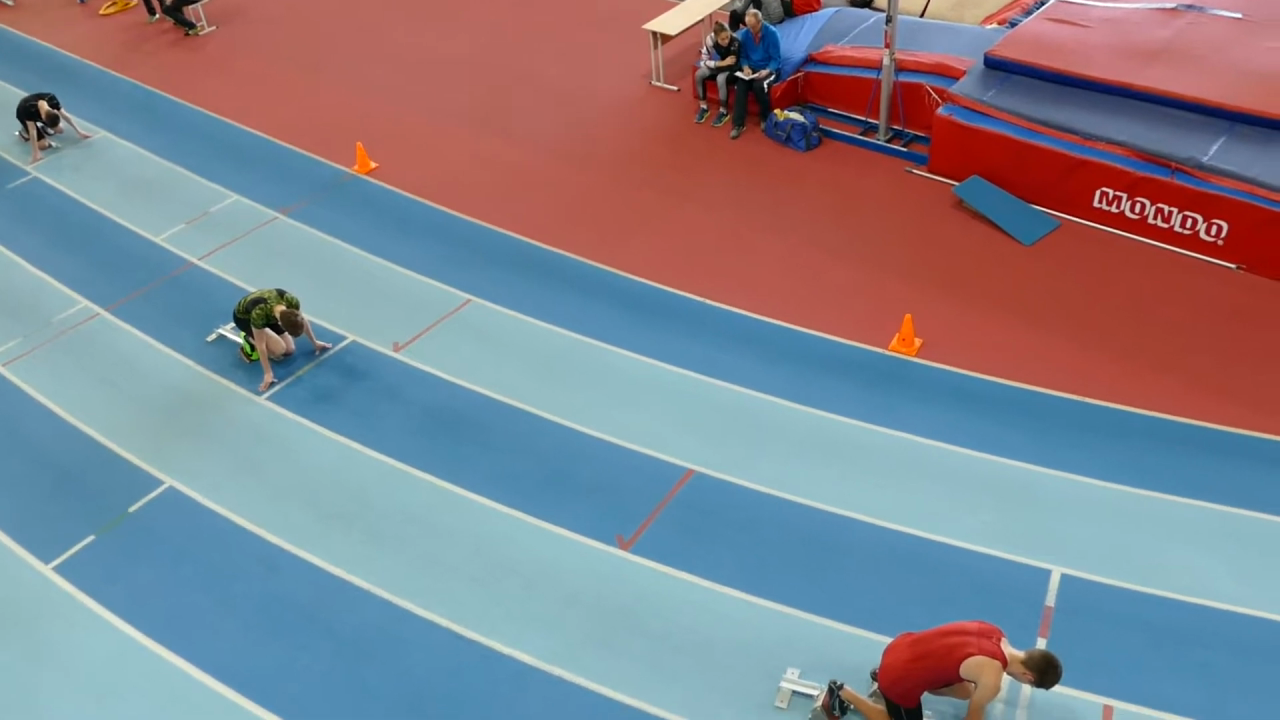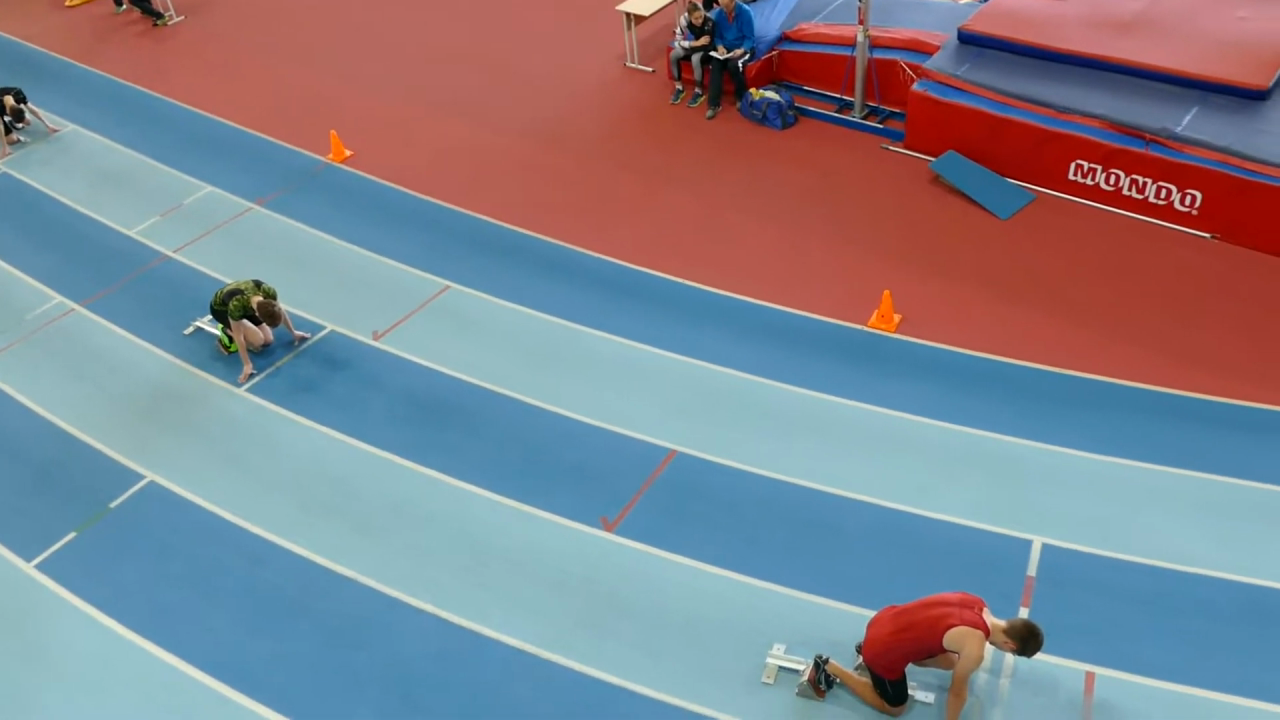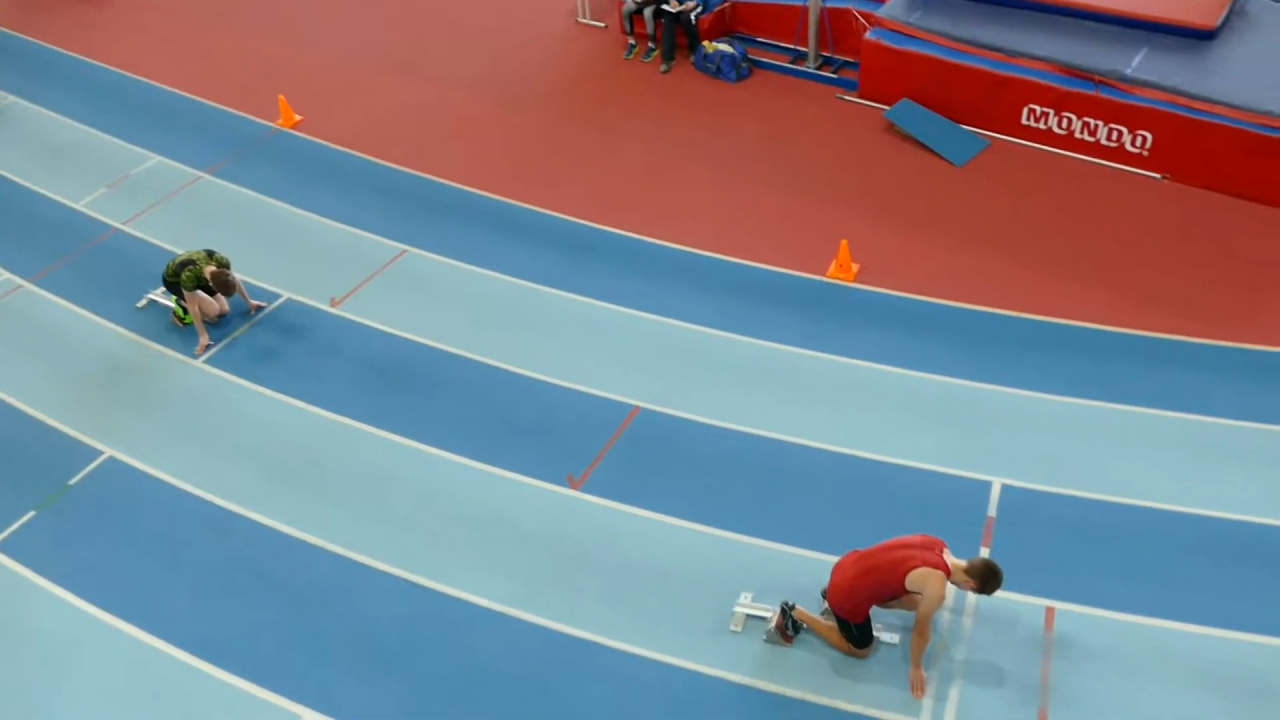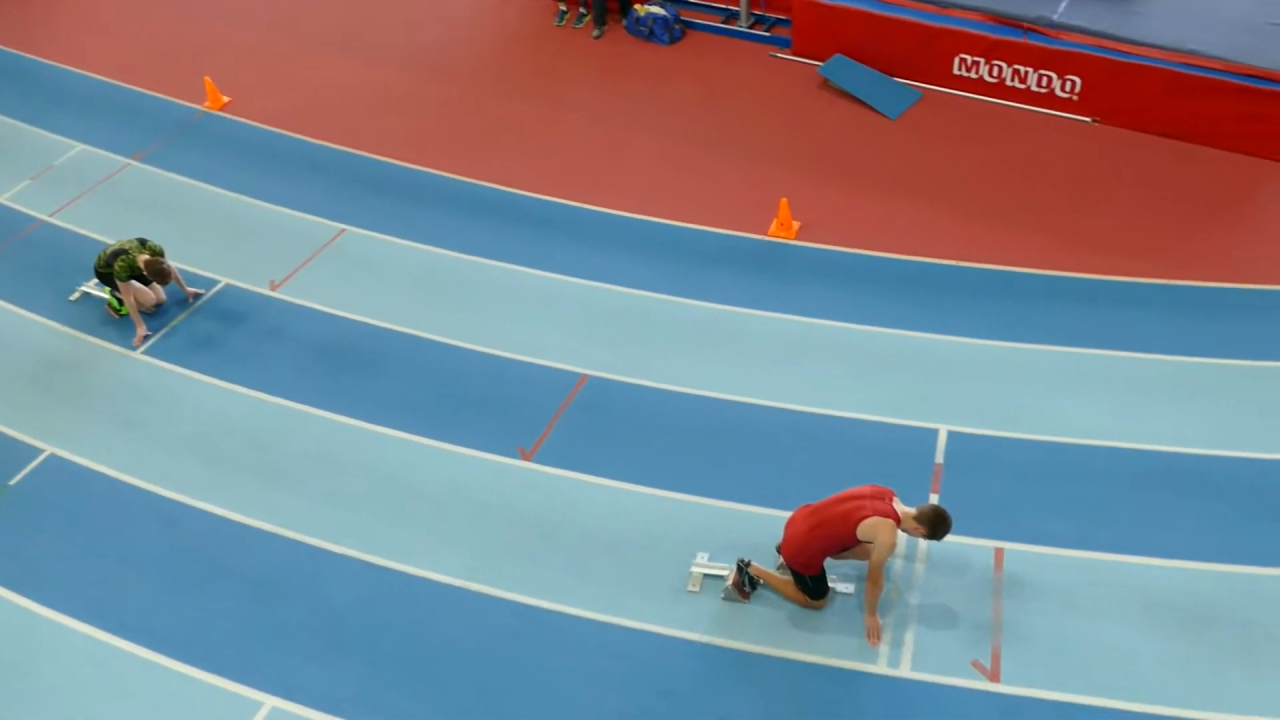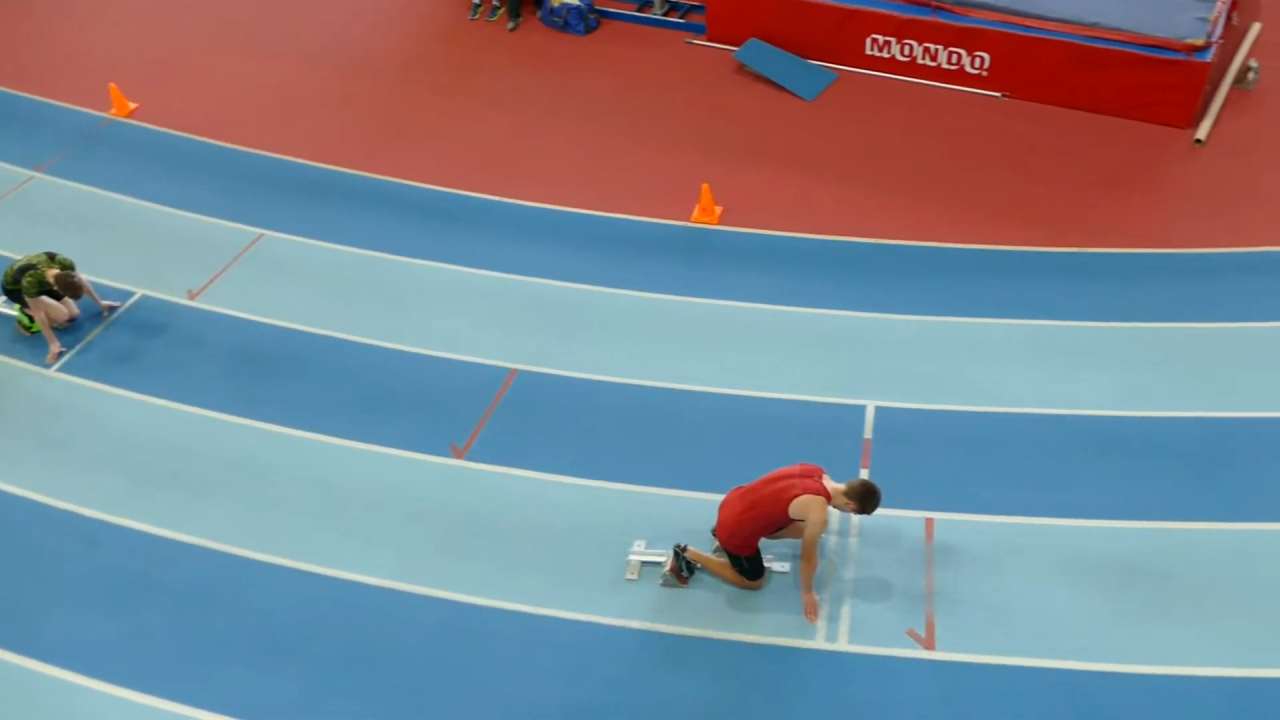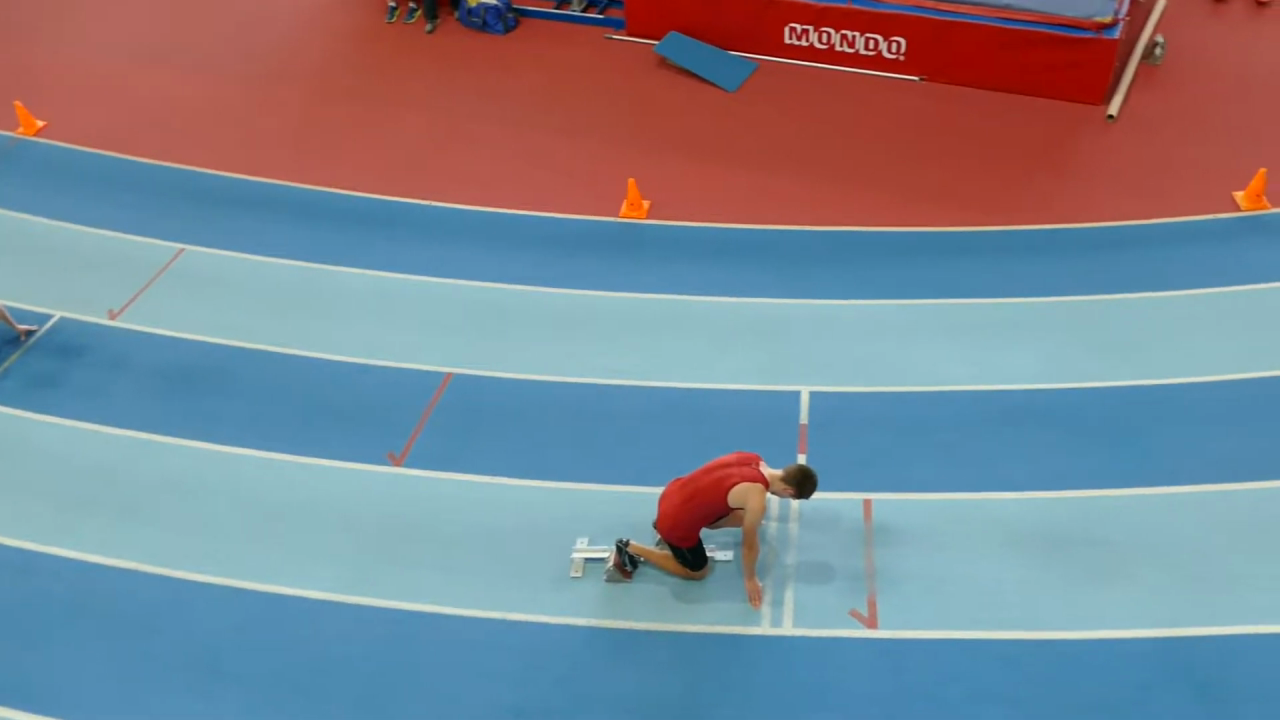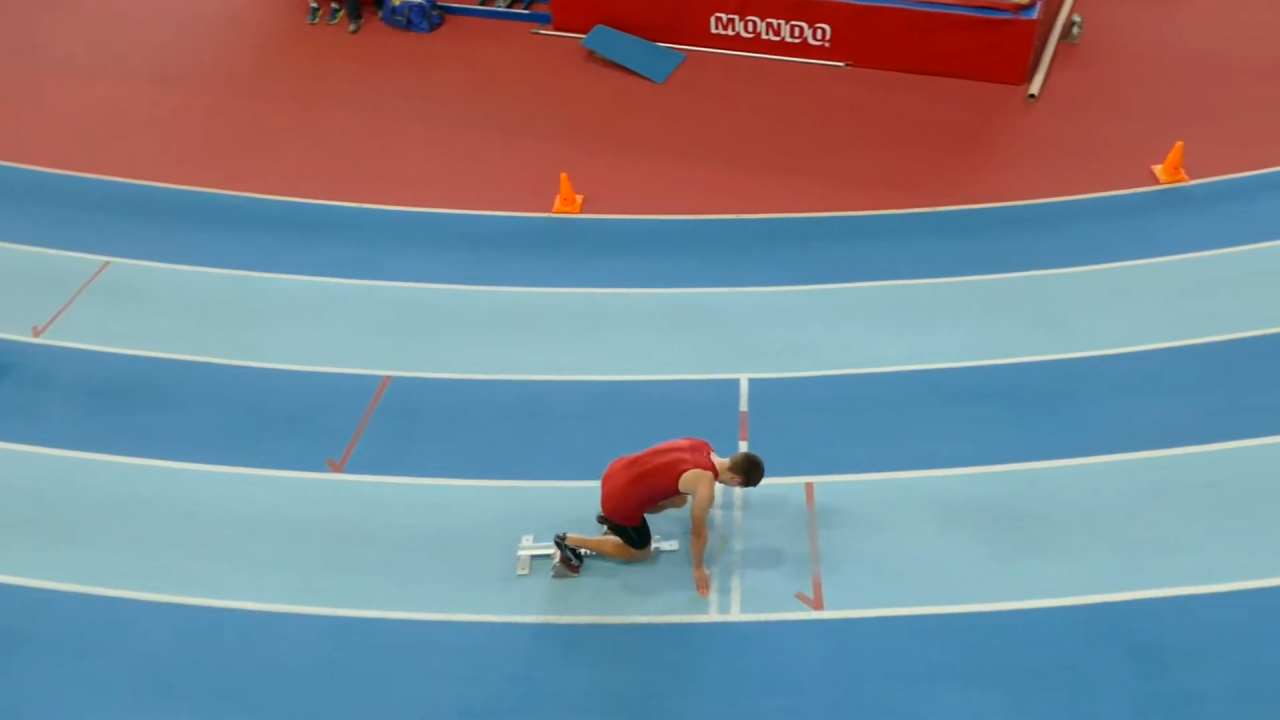
dt=0.5s
person 1, frame 1
left shoulder: (996, 635)
right shoulder: (992, 678)
left wrist: (976, 695)
left hip: (902, 646)
right hip: (899, 677)
left knee: (965, 691)
right ankle: (843, 694)
person 1, frame 2
left shoulder: (979, 605)
right shoulder: (975, 648)
right elbow: (957, 691)
left wrist: (959, 664)
left hip: (886, 619)
right hip: (882, 650)
left knee: (950, 662)
right ankle: (829, 668)
person 1, frame 3
left shoulder: (939, 547)
right shoulder: (937, 588)
right elbow: (920, 632)
left wrist: (923, 605)
right wrist: (915, 668)
left hip: (849, 564)
right hip: (847, 593)
left knee: (912, 602)
right knee: (861, 650)
right ankle: (795, 614)
person 1, frame 4
left shoulder: (889, 495)
right shoulder: (887, 536)
right elbow: (874, 580)
left wrist: (876, 554)
right wrist: (871, 616)
left hip: (801, 518)
right hip: (801, 549)
left knee: (866, 552)
right knee: (817, 601)
right ankle: (751, 570)
person 1, frame 5
left shoulder: (819, 473)
right shoulder: (818, 513)
right elbow: (808, 557)
left wrist: (811, 532)
right wrist: (808, 593)
left hip: (734, 501)
right hip: (735, 530)
left knee: (799, 530)
right knee: (754, 582)
right ankle: (688, 555)
person 1, frame 6
left shoulder: (755, 460)
right shoulder: (757, 500)
right elbow: (749, 545)
left wrist: (751, 520)
right wrist: (750, 580)
left hip: (673, 494)
right hip: (676, 523)
left knee: (739, 517)
right knee: (698, 572)
right ankle: (630, 549)
person 1, frame 7
left shoulder: (704, 448)
right shoulder: (705, 488)
right elbow: (698, 532)
left wrist: (699, 506)
right wrist: (698, 568)
left hip: (618, 469)
right hip: (619, 497)
right knee: (640, 552)
left ankle: (612, 516)
right ankle: (568, 541)
